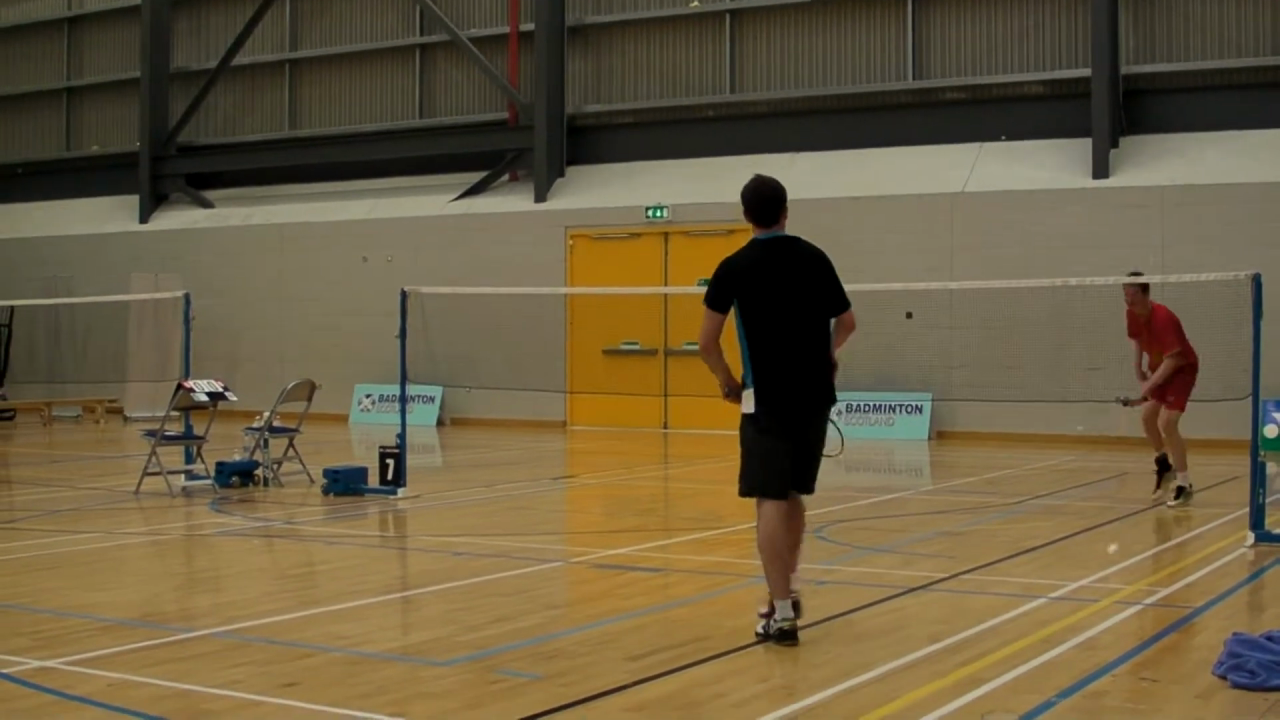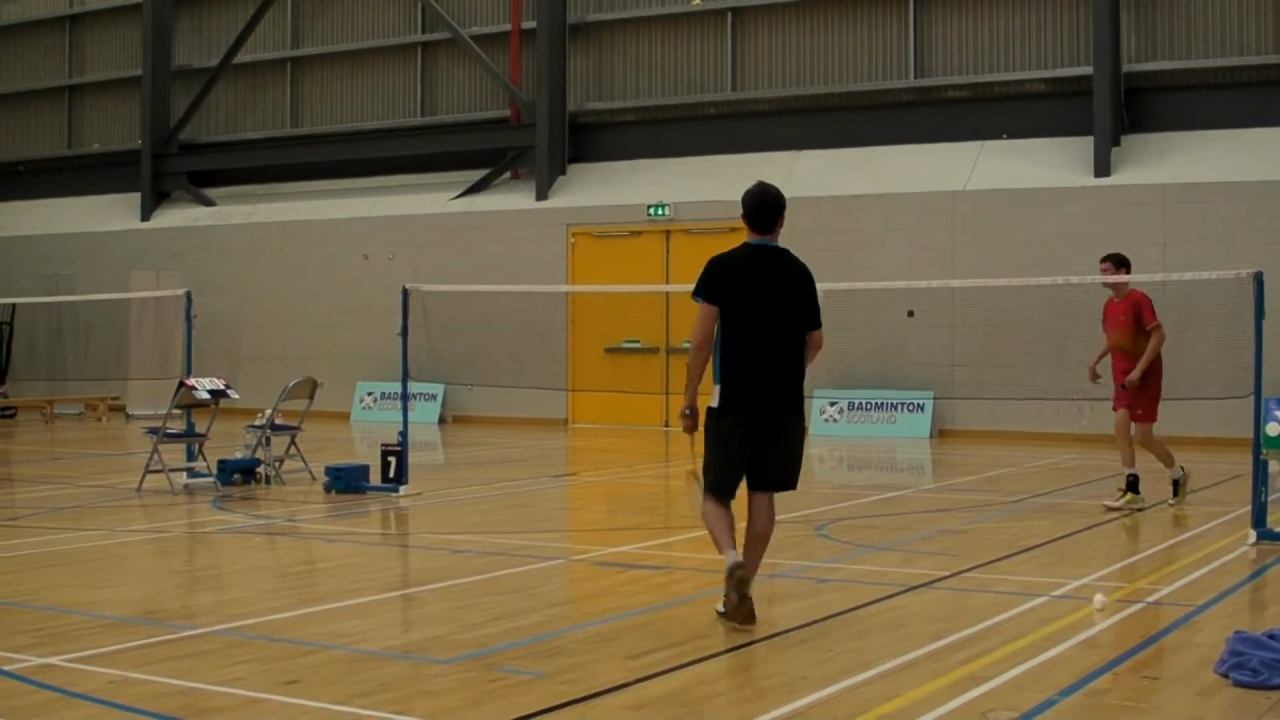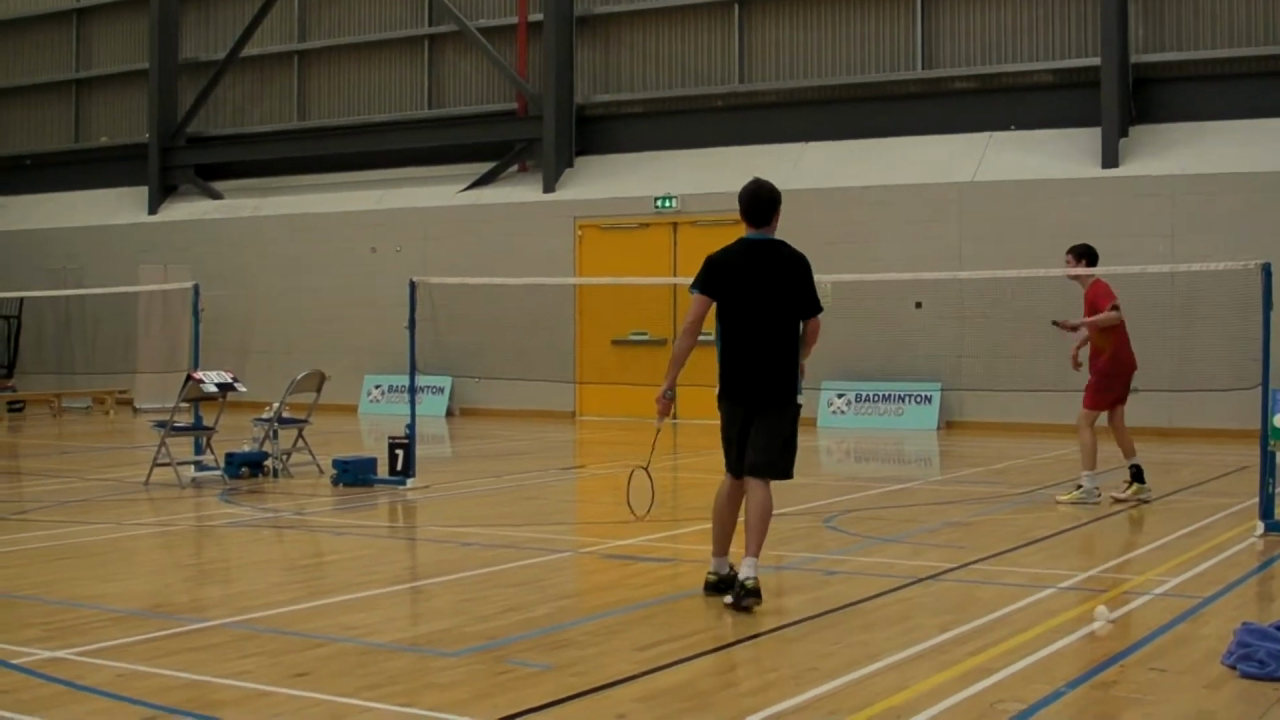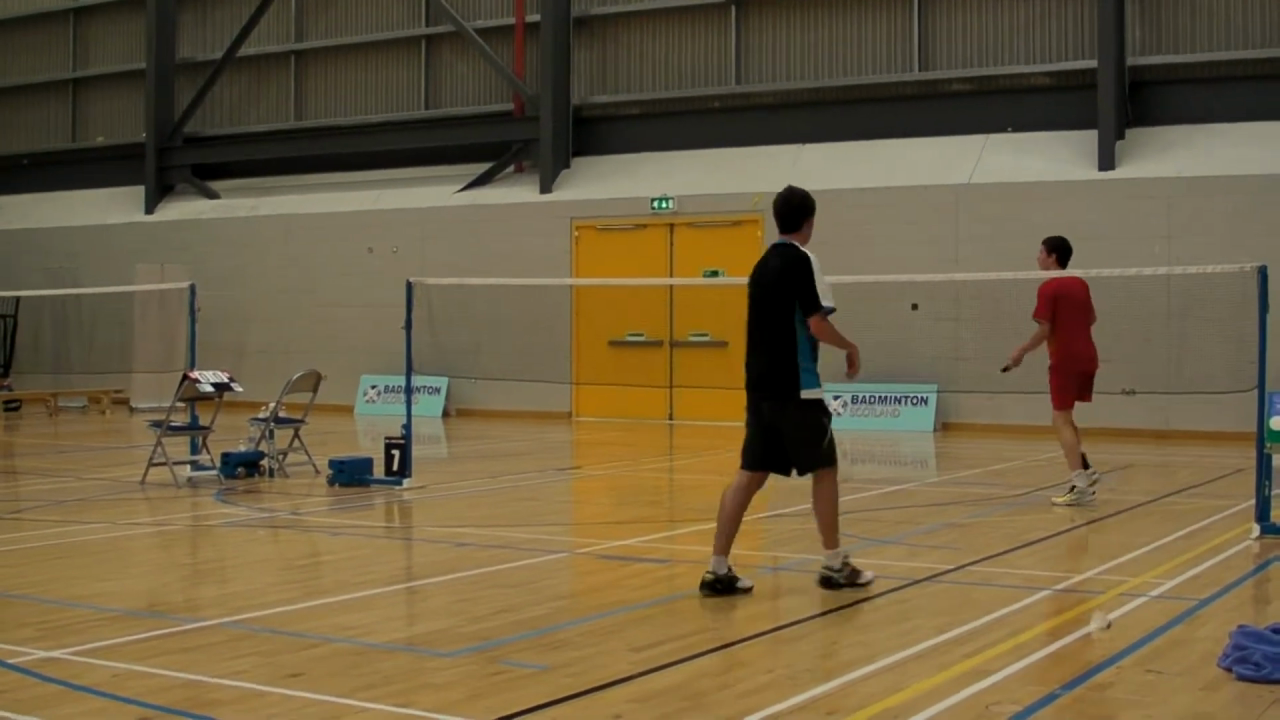
dt=0.4s
person 1, frame 1
left shoulder: (734, 267)
right shoulder: (815, 258)
left elbow: (707, 342)
right elbow: (847, 322)
left wrist: (727, 380)
left hip: (767, 401)
right hip: (815, 397)
left knee: (771, 502)
right knee: (792, 496)
left ankle: (782, 615)
right ankle: (787, 593)
person 1, frame 2
left shoulder: (722, 267)
right shoulder: (799, 272)
left elbow: (702, 339)
right elbow: (815, 342)
left wrist: (689, 399)
left hip: (732, 401)
right hip: (784, 403)
left knee: (715, 498)
right knee: (763, 495)
left ankle: (734, 564)
right ankle: (743, 591)
person 1, frame 3
left shoulder: (719, 261)
right shoulder: (795, 262)
left elbow: (691, 326)
right elbow: (812, 329)
left wrist: (670, 383)
left hip: (734, 388)
right hip: (779, 391)
left knee: (735, 476)
right knee: (760, 482)
left ankle: (720, 570)
right ankle: (748, 575)
person 1, frame 4
left shoulder: (763, 265)
right shoulder: (801, 261)
right elbow: (817, 326)
right wrist: (850, 349)
left hip: (761, 386)
right hip: (795, 388)
left knee: (751, 474)
right knee: (824, 470)
left ankle: (718, 569)
right ankle: (834, 565)
person 2, frame 1
left shoulder: (1163, 318)
right shoulder: (1131, 314)
left elbow: (1172, 360)
left wrist: (1148, 387)
right wrist: (1138, 364)
left hip: (1182, 369)
right hip: (1159, 370)
left knee: (1168, 423)
right knee: (1147, 417)
left ankle: (1184, 486)
right ankle: (1164, 466)
person 2, frame 2
left shoulder: (1138, 300)
right shoulder: (1109, 305)
left elbow: (1157, 335)
left wrist: (1140, 369)
right wrist: (1096, 361)
left hip: (1144, 376)
right hip: (1122, 376)
left knee: (1143, 435)
right knee: (1120, 429)
left ankle: (1178, 475)
right ankle: (1132, 490)
person 2, frame 3
left shoulder: (1097, 290)
right shoulder: (1093, 291)
left elbow: (1115, 317)
left wrist: (1081, 322)
right wrist: (1078, 347)
left hip: (1110, 365)
right hip: (1119, 364)
left knee: (1085, 422)
right knee: (1117, 424)
left ankle: (1088, 487)
right ankle: (1137, 483)
person 2, frame 4
left shoulder: (1049, 288)
right shoulder: (1080, 284)
left elbow: (1043, 330)
right elbow: (1092, 318)
left wrist: (1019, 353)
left hip: (1065, 362)
right hip: (1088, 360)
left knee: (1062, 421)
right knee: (1064, 419)
left ankle: (1081, 486)
right ankle: (1085, 470)
